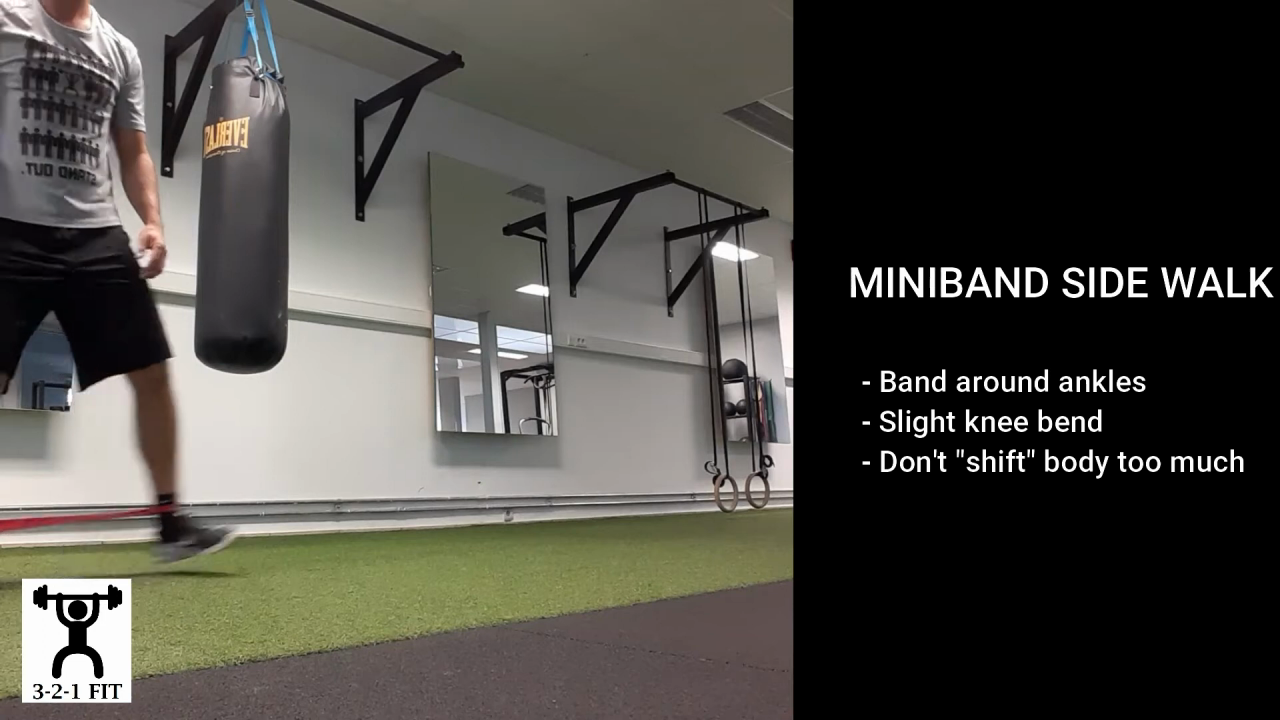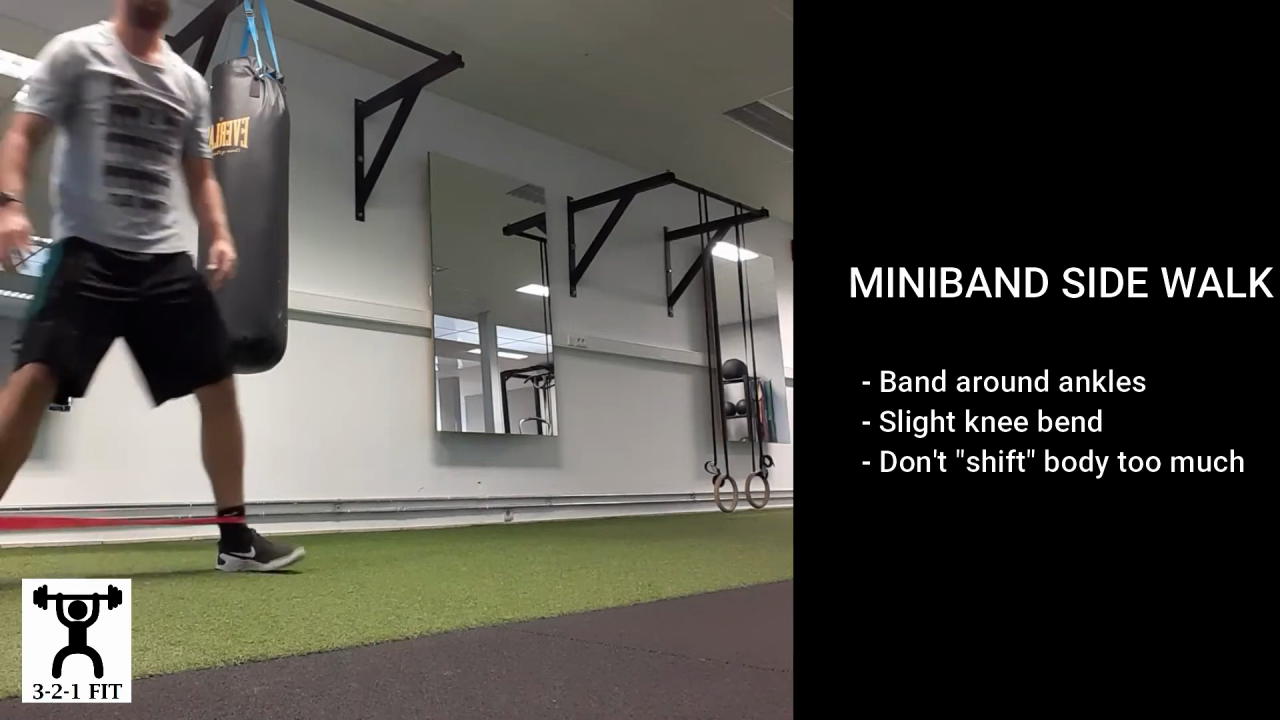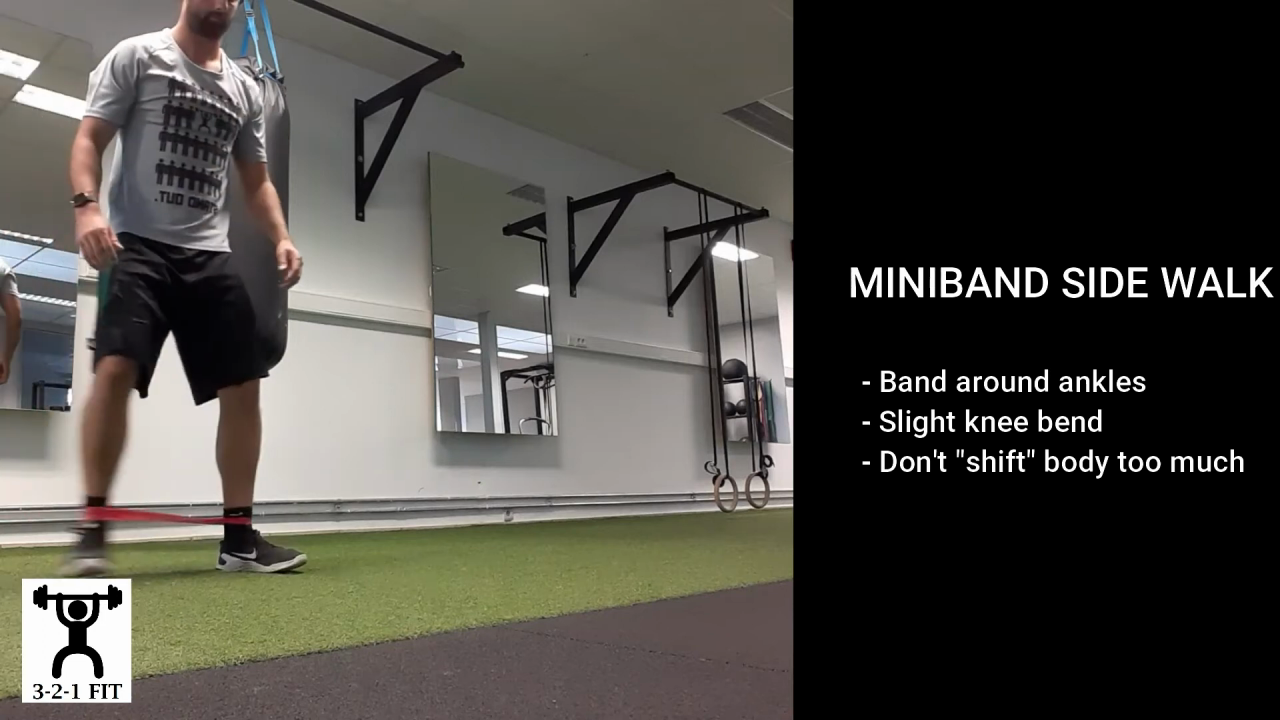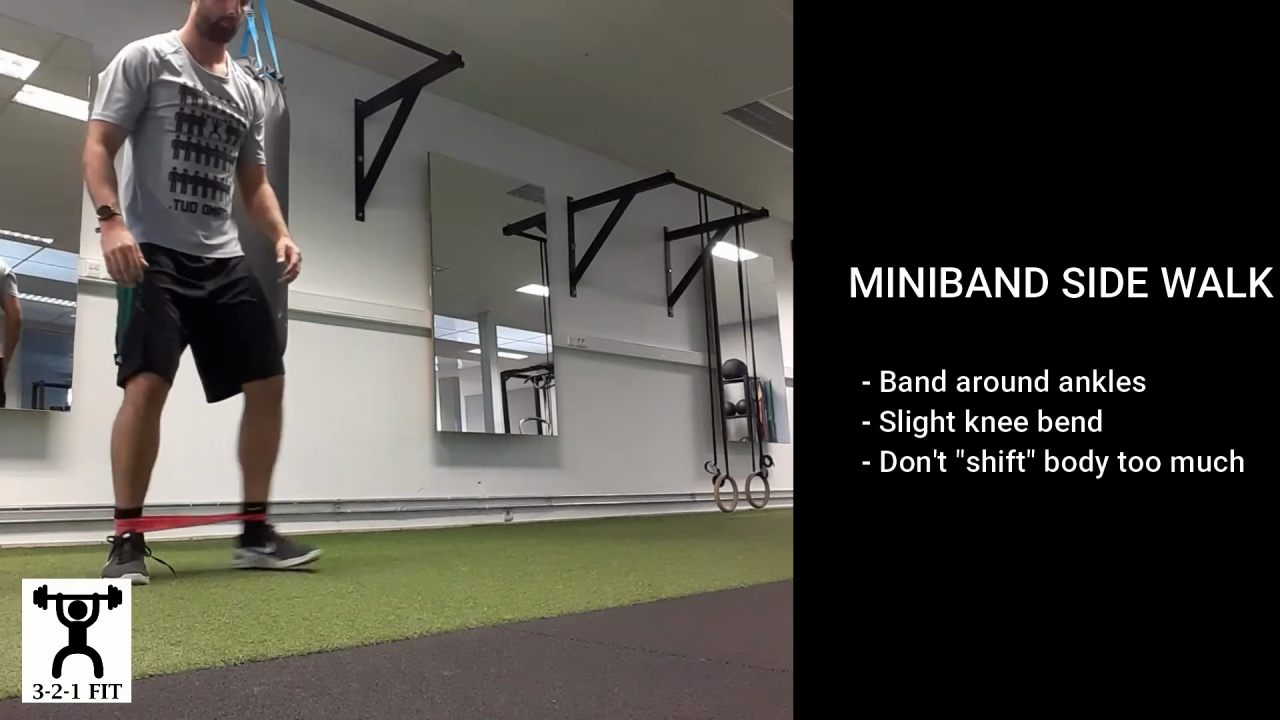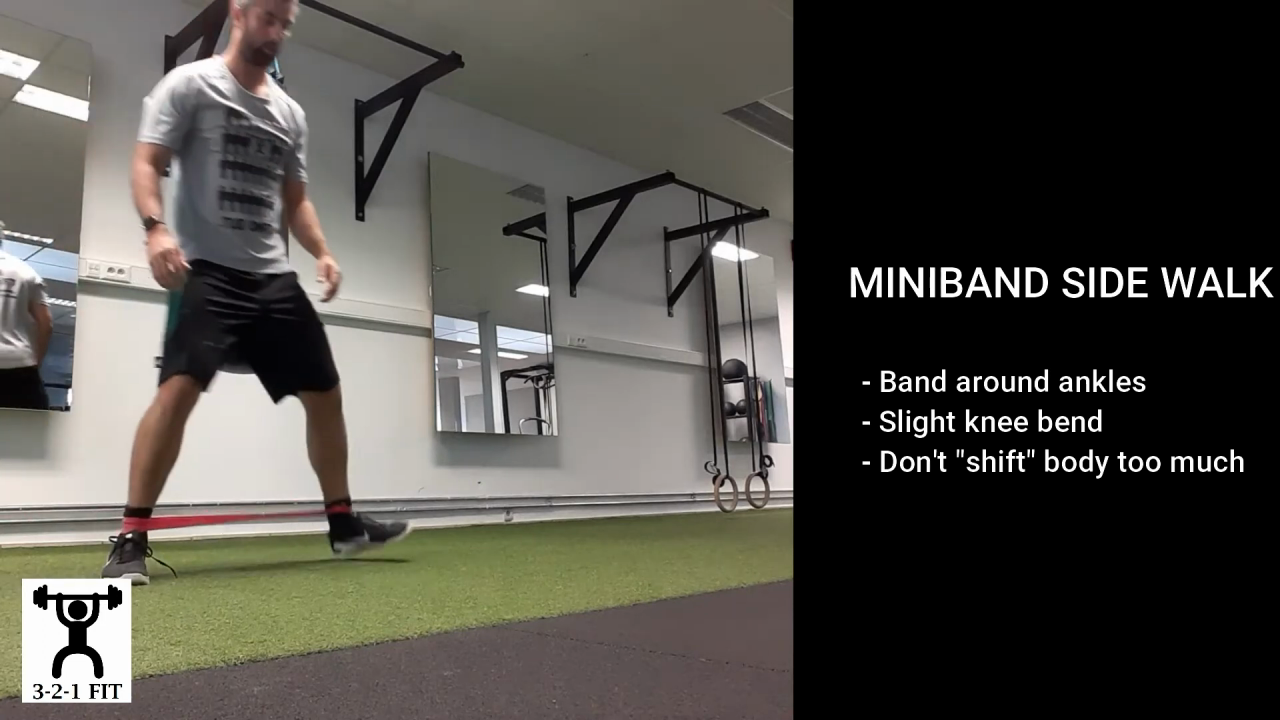
dt=0.3s
person 1, frame 1
left shoulder: (120, 52)
left elbow: (133, 151)
left wrist: (151, 220)
left hip: (96, 233)
left knee: (152, 370)
left ankle: (172, 524)
person 1, frame 2
left shoulder: (189, 82)
right shoulder: (78, 51)
left elbow: (200, 175)
left wrist: (220, 236)
left hip: (166, 259)
right hip: (91, 249)
left knee: (219, 389)
left ankle: (235, 536)
person 1, frame 3
left shoulder: (244, 89)
right shoulder: (137, 56)
left elbow: (255, 180)
right elbow: (89, 138)
left wrist: (281, 237)
right wrist: (86, 205)
left hip: (211, 255)
right hip: (140, 244)
left knee: (242, 388)
right knee: (117, 370)
left ankle: (239, 537)
right ankle: (93, 530)
person 1, frame 4
left shoulder: (247, 91)
right shoulder: (145, 60)
right elbow: (99, 144)
left wrist: (281, 235)
right wrist: (111, 218)
left hip: (225, 259)
right hip: (156, 253)
left knee: (266, 383)
right knee: (148, 385)
left ankle: (255, 531)
right ankle: (126, 539)
person 1, frame 5
left shoulder: (290, 111)
right shoulder: (191, 86)
right elbow: (147, 162)
left wrist: (322, 251)
right wrist: (156, 227)
left hip: (272, 274)
right hip: (209, 269)
left knee: (325, 392)
right knee: (179, 387)
left ankle: (345, 524)
right ankle: (131, 538)
